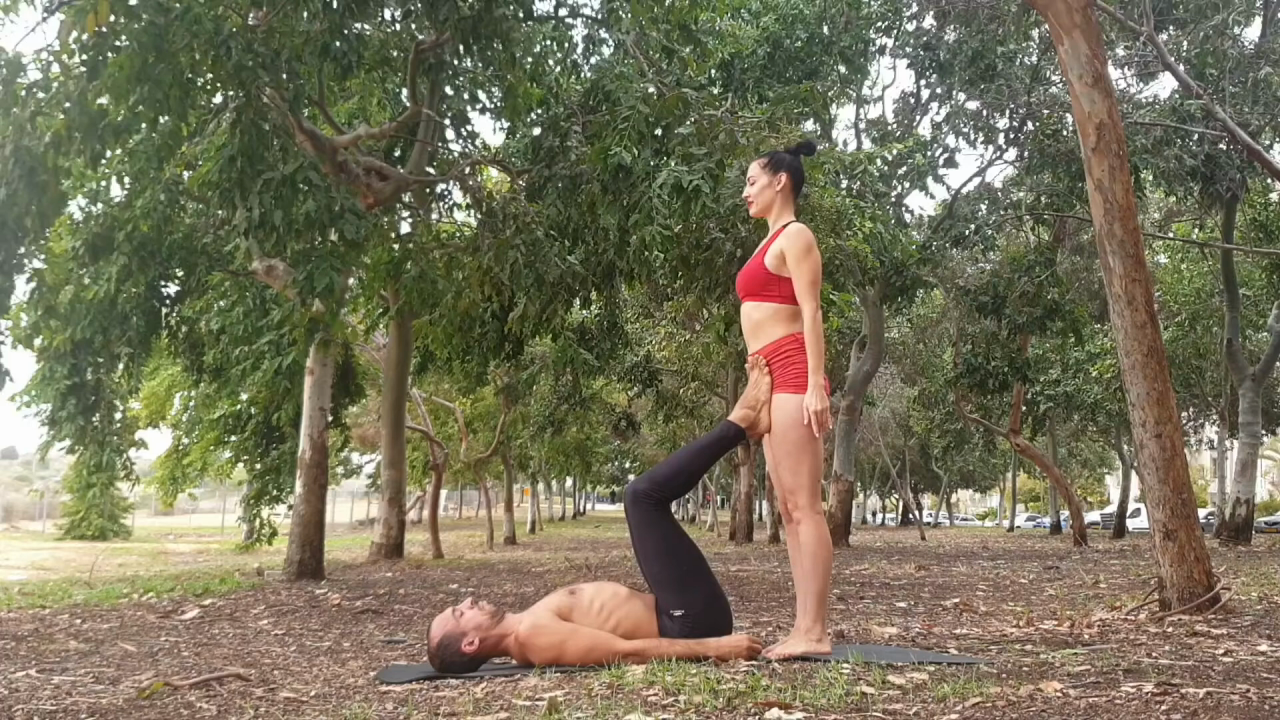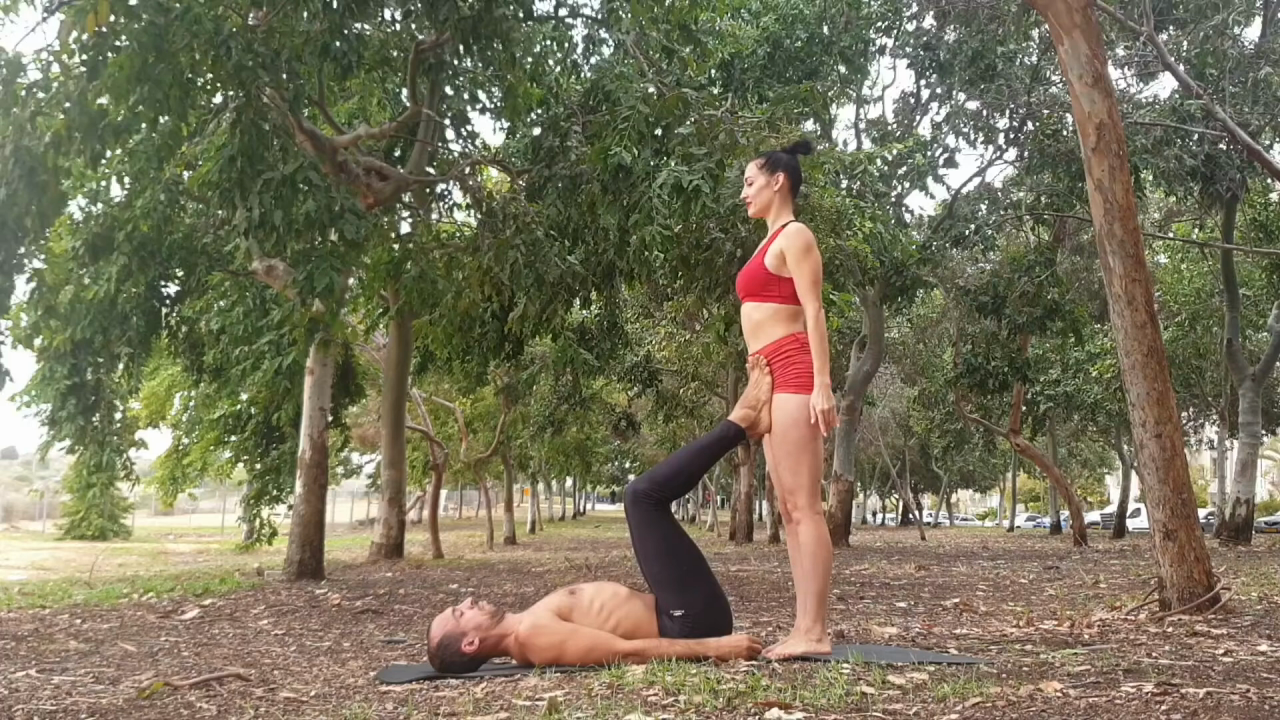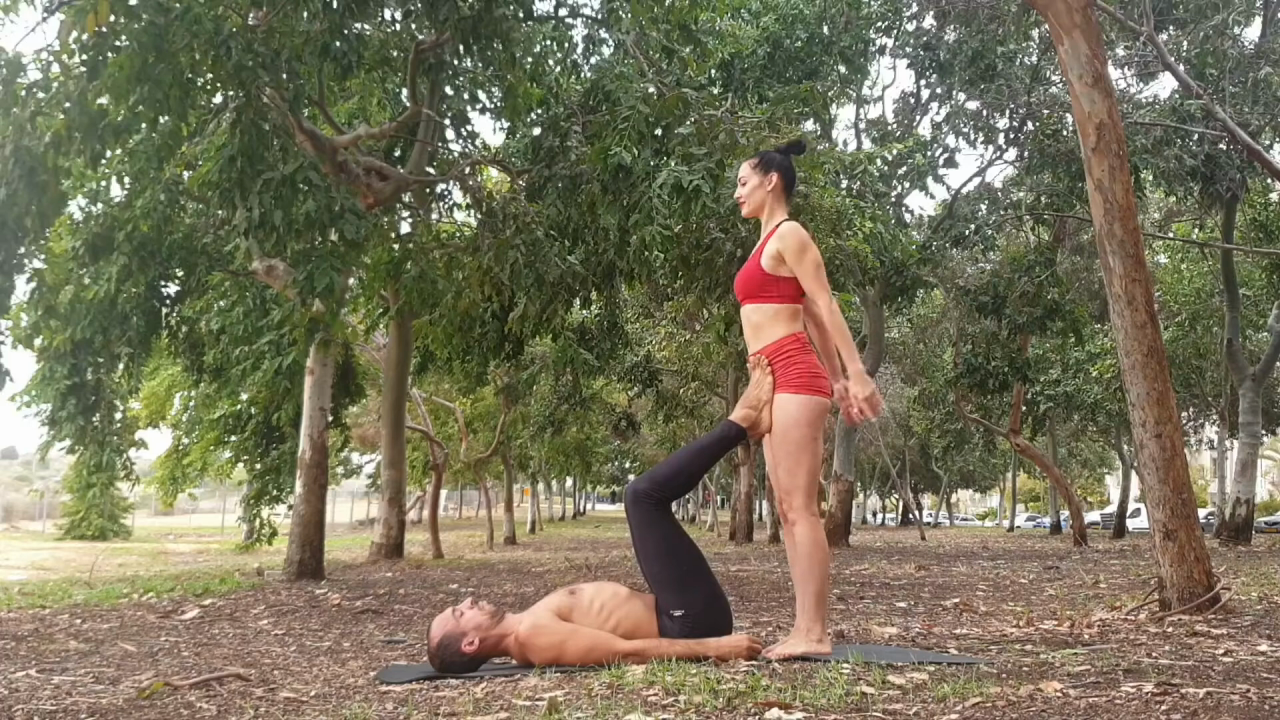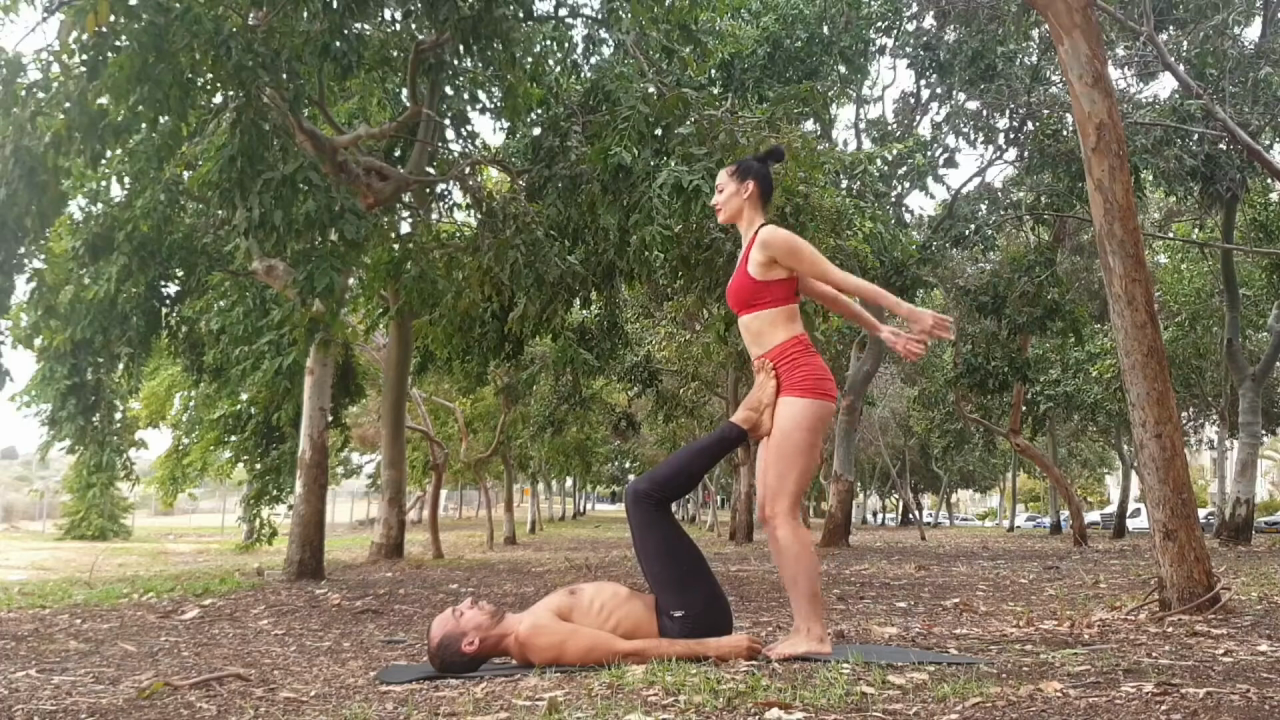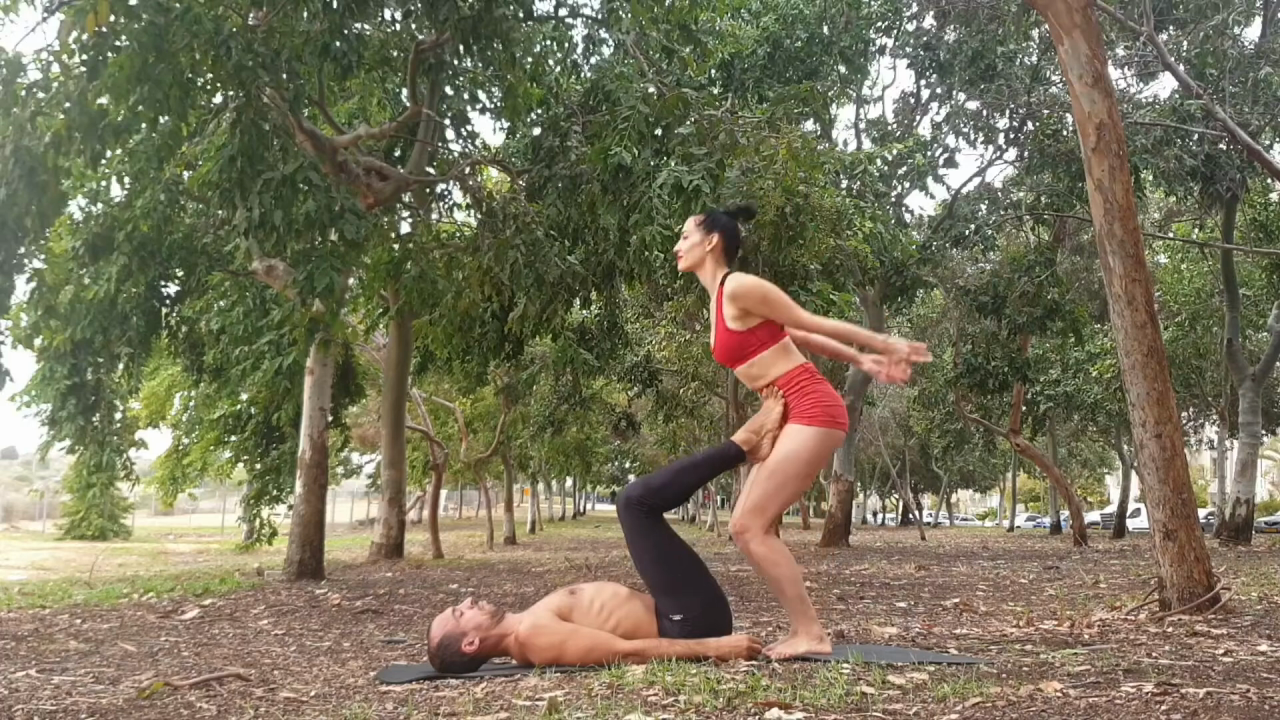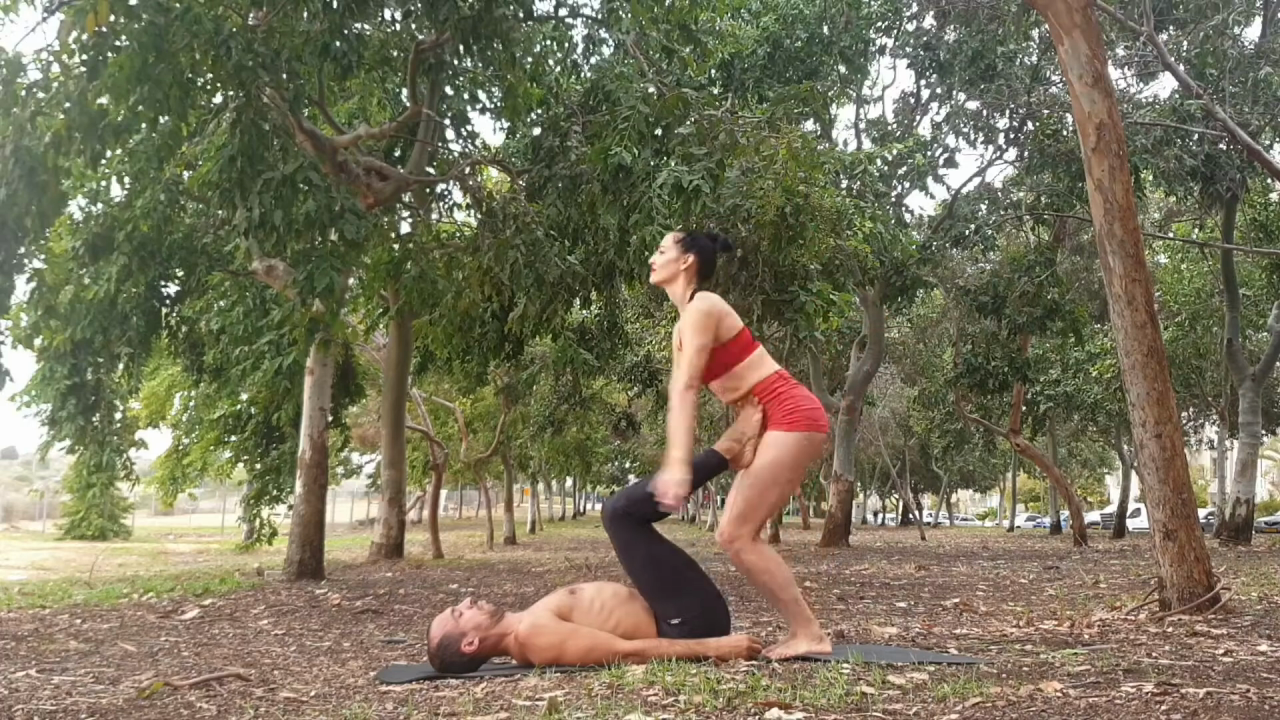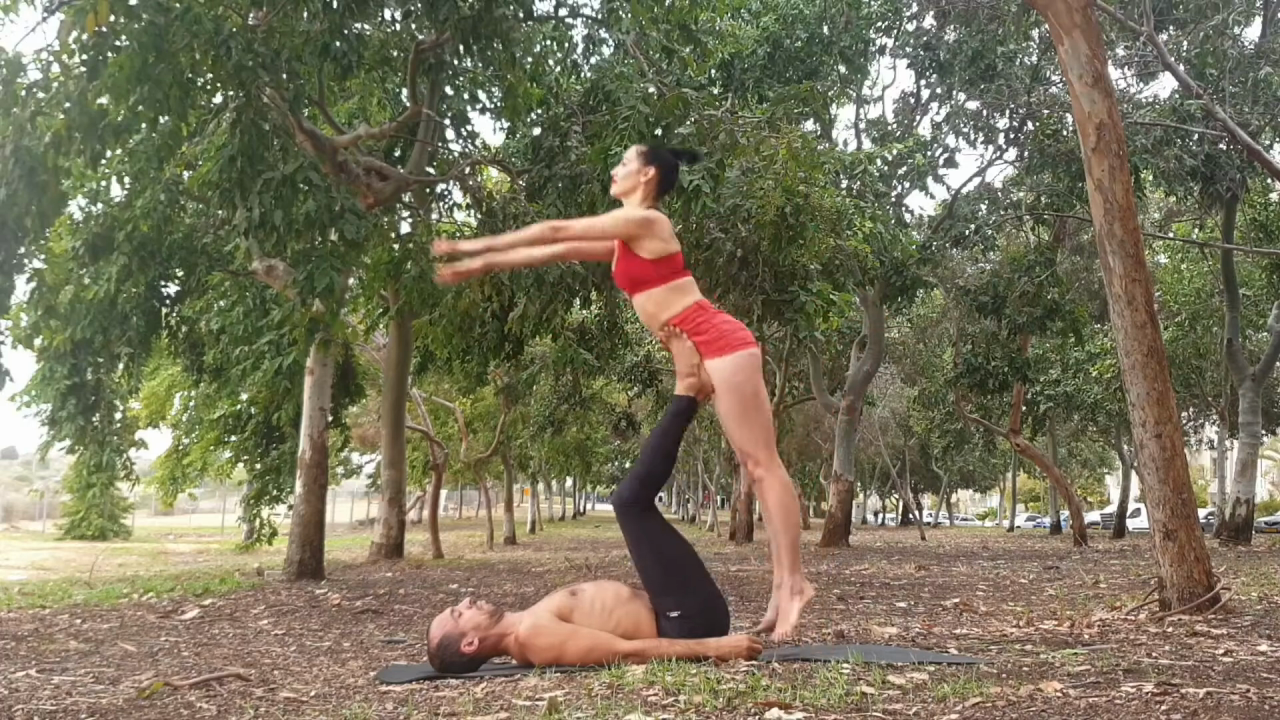
dt=0.2s
person 1, frame 1
left shoulder: (796, 235)
right shoulder: (774, 240)
left elbow: (811, 312)
left wrist: (816, 386)
left hip: (793, 377)
right hip: (776, 380)
left knee: (803, 507)
right knee: (790, 509)
left ankle: (812, 631)
right ankle: (806, 627)
person 1, frame 2
left shoulder: (795, 236)
right shoulder: (773, 242)
left elbow: (813, 312)
left wrist: (822, 385)
left hip: (792, 377)
right hip: (776, 380)
left knee: (803, 508)
right knee: (790, 509)
left ankle: (812, 632)
right ankle: (807, 628)
person 1, frame 3
left shoulder: (789, 235)
right shoulder: (768, 240)
left elbow: (823, 307)
left wrist: (856, 371)
right wrist: (836, 378)
left hip: (794, 378)
right hip: (782, 380)
left knee: (798, 510)
right knee: (792, 510)
left ankle: (812, 632)
right ankle: (807, 627)
person 1, frame 4
left shoulder: (770, 239)
right shoulder: (752, 249)
left elbow: (841, 282)
right elbow: (828, 294)
left wrist: (904, 313)
right wrist: (884, 333)
left hip: (801, 384)
right hip: (786, 388)
left knee: (778, 511)
right knee: (775, 511)
left ankle: (811, 632)
right ankle: (806, 627)
person 1, frame 5
left shoulder: (742, 288)
right shoulder: (720, 299)
left elbow: (812, 323)
right elbow: (795, 336)
left wrist: (882, 344)
right wrist: (862, 361)
left hip: (815, 413)
right hip: (799, 416)
left knee: (747, 526)
right knee: (749, 525)
left ankle: (808, 633)
right ankle: (804, 629)
person 1, frame 6
left shoulder: (703, 310)
right shoulder: (689, 321)
left elbow: (683, 390)
right elbow: (682, 390)
left wrist: (677, 464)
right wrist: (675, 463)
left hip: (791, 420)
right hip: (780, 422)
left knee: (736, 535)
right knee: (736, 534)
left ankle: (808, 635)
right ankle: (803, 630)
person 1, frame 7
left shoulder: (643, 222)
right shoulder: (625, 234)
left elbow: (553, 232)
right elbow: (556, 249)
left wrist: (477, 245)
right wrist: (484, 263)
left hip: (722, 343)
right hip: (713, 348)
left knee: (761, 465)
right knee: (756, 466)
left ankle: (792, 583)
right ankle: (787, 585)
person 2, frame 1
left shoulder: (528, 626)
right shoulder: (531, 634)
right elbow: (627, 652)
right wrist: (714, 646)
left hip: (681, 622)
right hip: (690, 622)
left knee: (645, 498)
right knee: (643, 495)
left ankle: (741, 422)
right ankle: (739, 423)
person 2, frame 2
left shoulder: (527, 627)
right shoulder: (530, 635)
right elbow: (627, 652)
right wrist: (714, 647)
left hip: (680, 621)
right hip: (691, 623)
left knee: (645, 497)
right knee: (644, 494)
left ankle: (742, 423)
right ankle: (739, 423)
person 2, frame 3
left shoulder: (527, 626)
right shoulder: (530, 635)
right elbow: (627, 652)
right wrist: (715, 646)
left hip: (679, 621)
right hip: (690, 623)
left knee: (646, 496)
right knee: (645, 494)
left ankle: (743, 422)
right ankle: (741, 423)
person 2, frame 4
left shoulder: (530, 626)
right shoulder: (531, 635)
right elbow: (625, 652)
right wrist: (713, 647)
left hip: (683, 621)
right hip: (691, 622)
left knee: (645, 496)
right knee: (644, 494)
left ankle: (745, 424)
right ankle: (741, 425)
person 2, frame 5
left shoulder: (530, 626)
right shoulder: (531, 634)
right elbow: (627, 651)
right wrist: (714, 646)
left hip: (685, 621)
right hip: (693, 622)
left knee: (637, 501)
right knee: (635, 499)
left ankle: (745, 443)
right ankle: (742, 444)
person 2, frame 6
left shoulder: (527, 626)
right shoulder: (529, 636)
right elbow: (626, 654)
right wrist: (715, 646)
left hip: (681, 619)
right hip: (691, 623)
right knee: (620, 512)
left ankle: (729, 447)
right ankle: (725, 451)
person 2, frame 7
left shoulder: (528, 627)
right shoulder: (531, 636)
right elbow: (628, 652)
right wrist: (714, 647)
left hip: (677, 623)
right hip: (690, 623)
left knee: (633, 499)
right knee: (630, 498)
left ankle: (689, 389)
right ankle: (686, 392)
